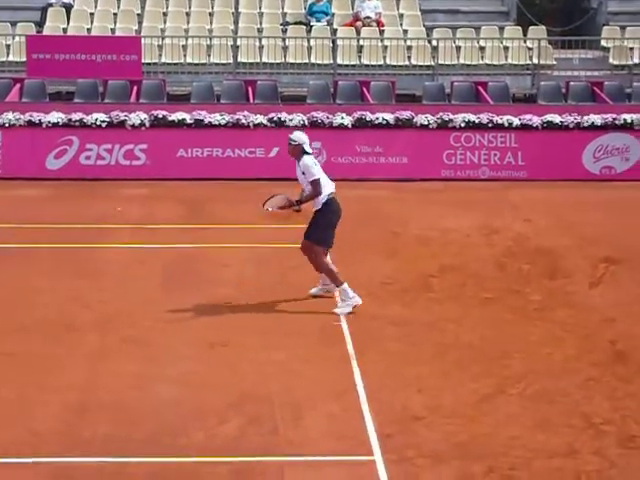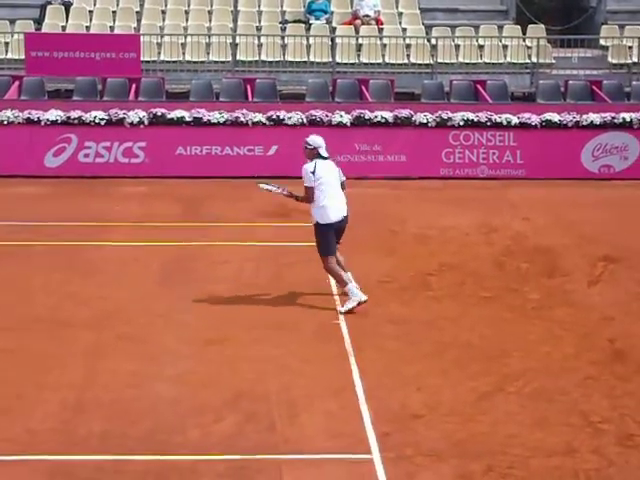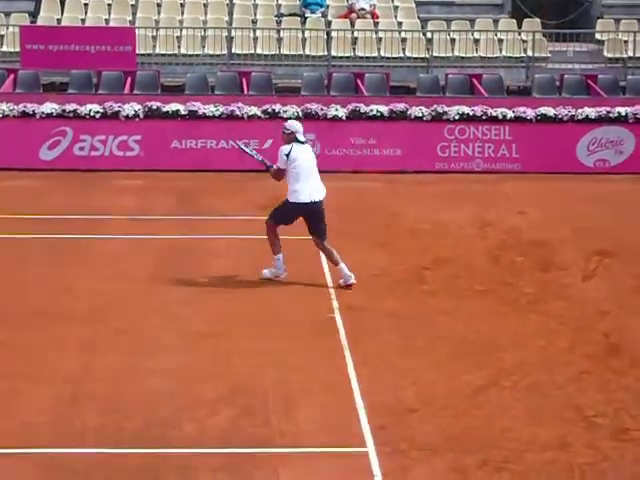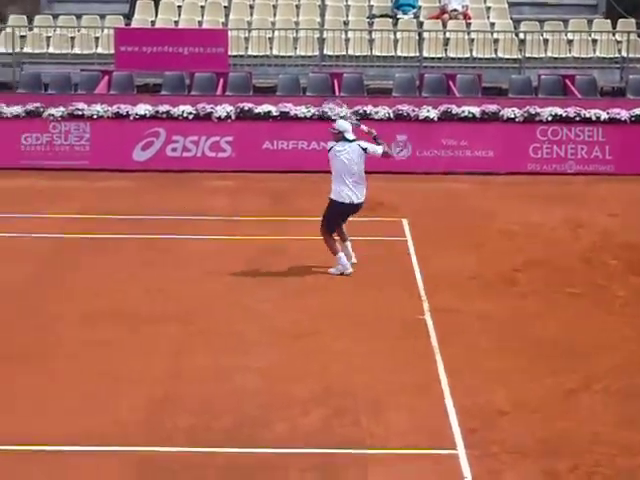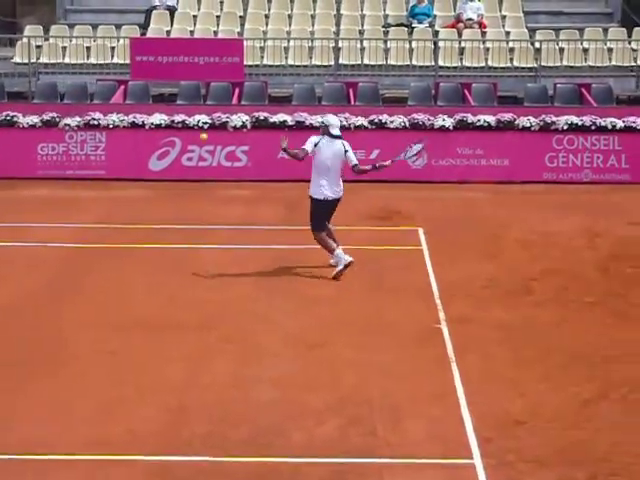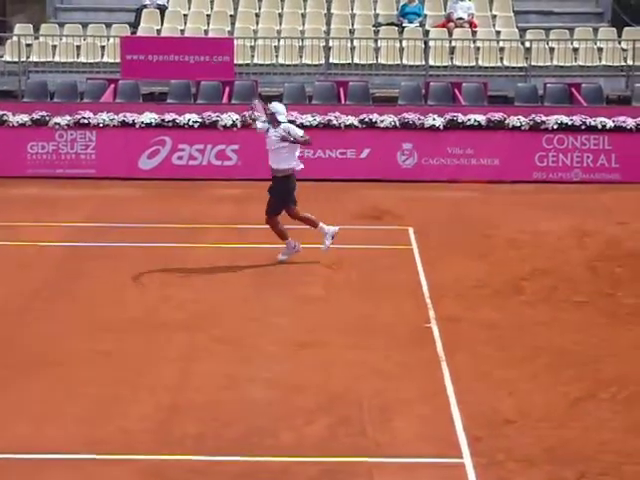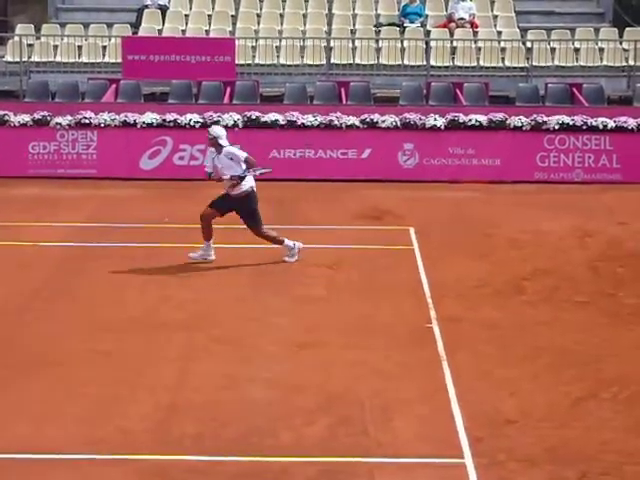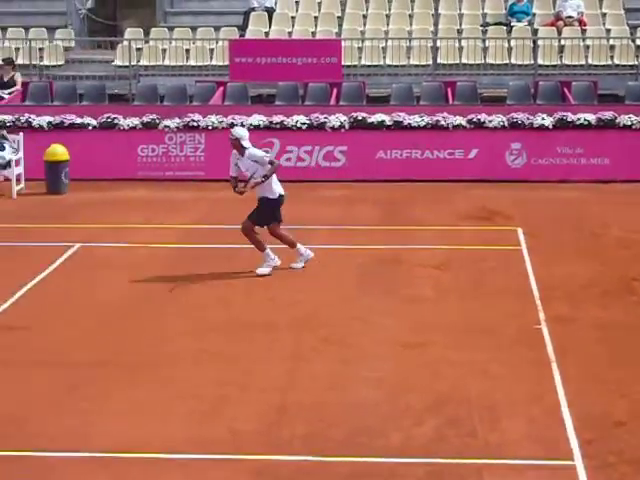
dt=0.3s
person 1, frame 1
left shoulder: (307, 162)
right shoulder: (300, 162)
left elbow: (317, 191)
left wrist: (296, 203)
right wrist: (298, 201)
left hip: (328, 208)
right hip: (323, 209)
left knee: (319, 256)
right knee: (306, 248)
left ankle: (349, 297)
right ankle: (327, 284)
person 1, frame 2
left shoulder: (309, 167)
right shoulder: (331, 165)
left elbow: (309, 198)
right elbow: (343, 186)
left wrist: (295, 197)
left hip: (325, 220)
right hip: (341, 216)
left knee: (329, 263)
right knee: (330, 252)
left ankle: (355, 294)
right ankle: (350, 284)
person 1, frame 3
left shoulder: (285, 150)
right shoulder: (308, 148)
left elbow: (278, 177)
left wrist: (270, 168)
left hip: (297, 201)
right hip: (317, 201)
left knee: (270, 225)
right knee: (321, 242)
left ankle: (278, 268)
right ankle: (346, 274)
person 1, frame 4
left shoulder: (332, 148)
right shoulder: (362, 146)
right elbow: (387, 153)
right wrist: (375, 138)
left hip: (340, 199)
right hip: (358, 200)
left knee: (326, 231)
right knee: (336, 222)
left ankle: (343, 264)
right ankle: (348, 254)
person 1, frame 5
left shoulder: (316, 140)
right shoulder: (344, 146)
left elbow: (300, 156)
right elbow: (356, 169)
left wrist: (285, 149)
right wrist: (375, 166)
left hip: (319, 194)
right hip: (335, 194)
left knee: (318, 233)
right knee: (323, 225)
left ankle: (341, 258)
right ankle: (339, 255)
person 1, frame 6
left shoulder: (287, 128)
right shoulder: (268, 127)
left elbow: (308, 140)
right elbow: (255, 124)
left wrist: (292, 139)
left hip: (284, 179)
right hip: (278, 178)
left knee: (271, 219)
right knee: (293, 213)
left ankle: (291, 246)
right ankle: (327, 230)
person 1, frame 7
left shoulder: (231, 151)
right shoulder: (212, 154)
left elbow: (252, 163)
right elbow: (208, 174)
left wrist: (239, 180)
right wrist: (217, 177)
left hip: (246, 195)
right hip: (230, 195)
left knee: (259, 231)
right knee: (205, 216)
left ankle: (293, 246)
right ankle: (207, 251)
person 1, frame 8
left shoulder: (253, 153)
right shoulder: (235, 156)
left elbow: (275, 164)
right elbow: (233, 177)
left wrist: (263, 179)
right wrist: (236, 188)
left hip: (273, 196)
right hip: (265, 196)
left knee: (246, 228)
right knee: (275, 231)
left ankle: (270, 259)
right ankle: (304, 253)
